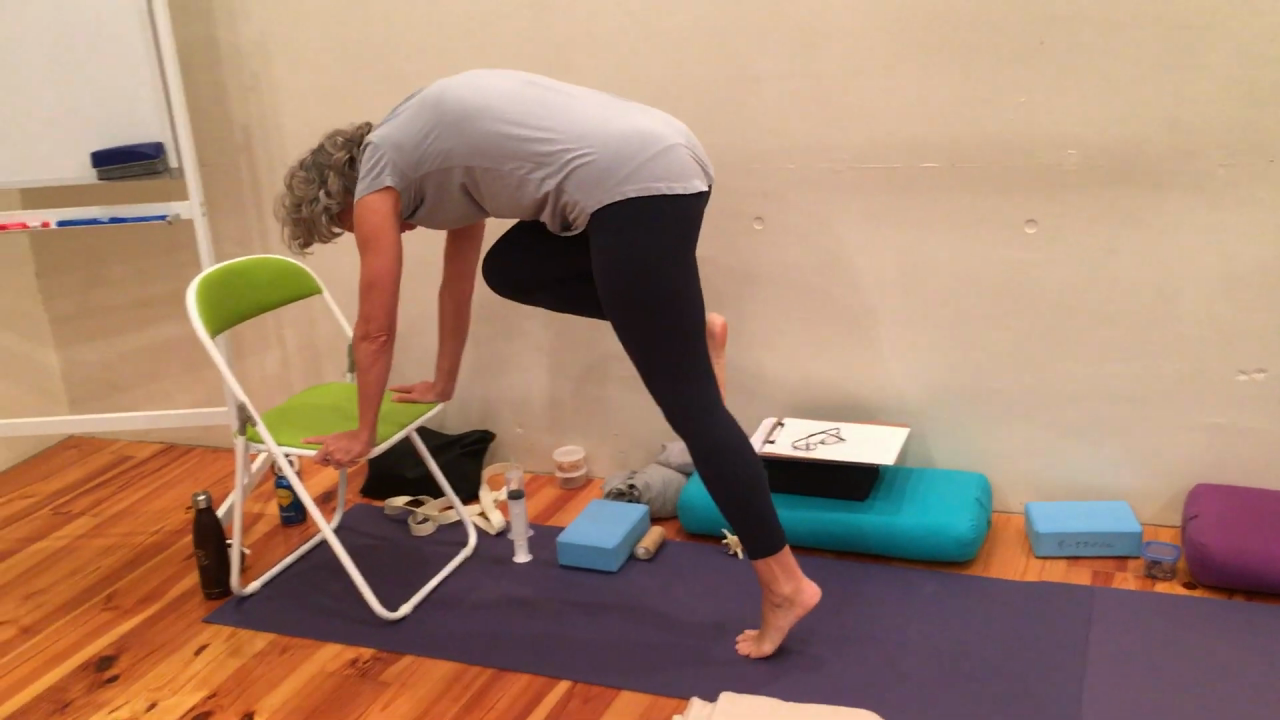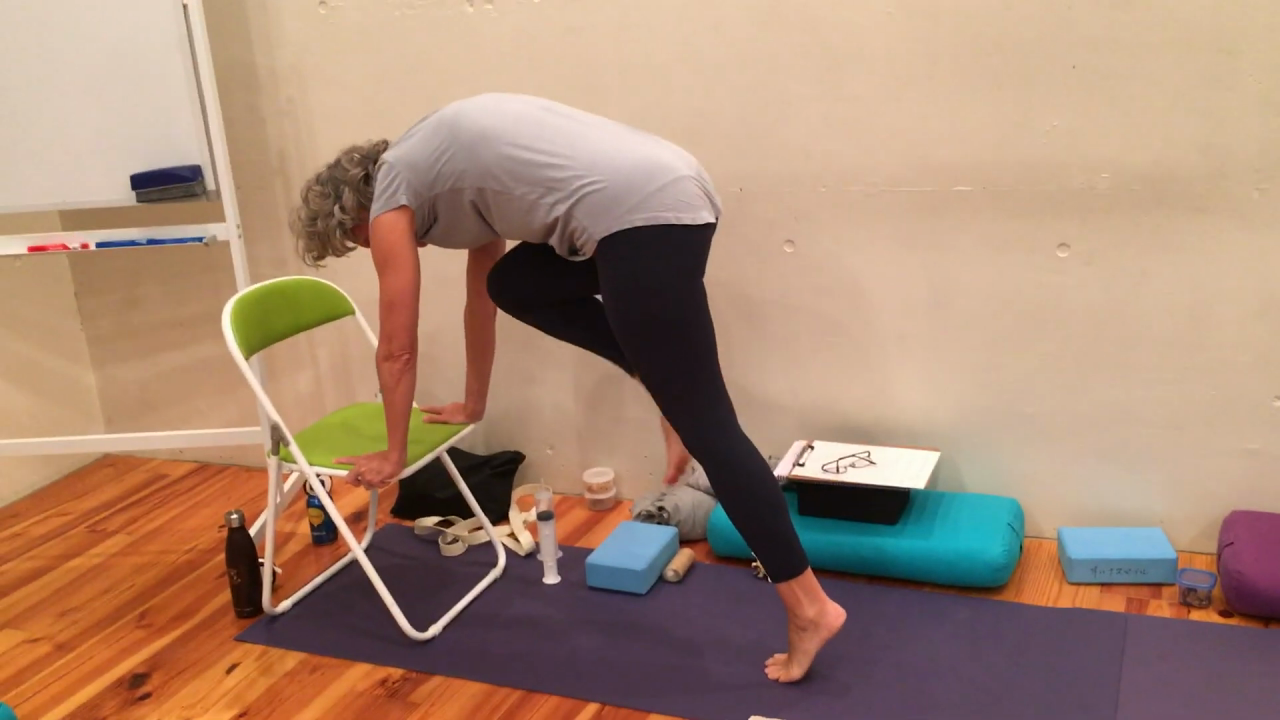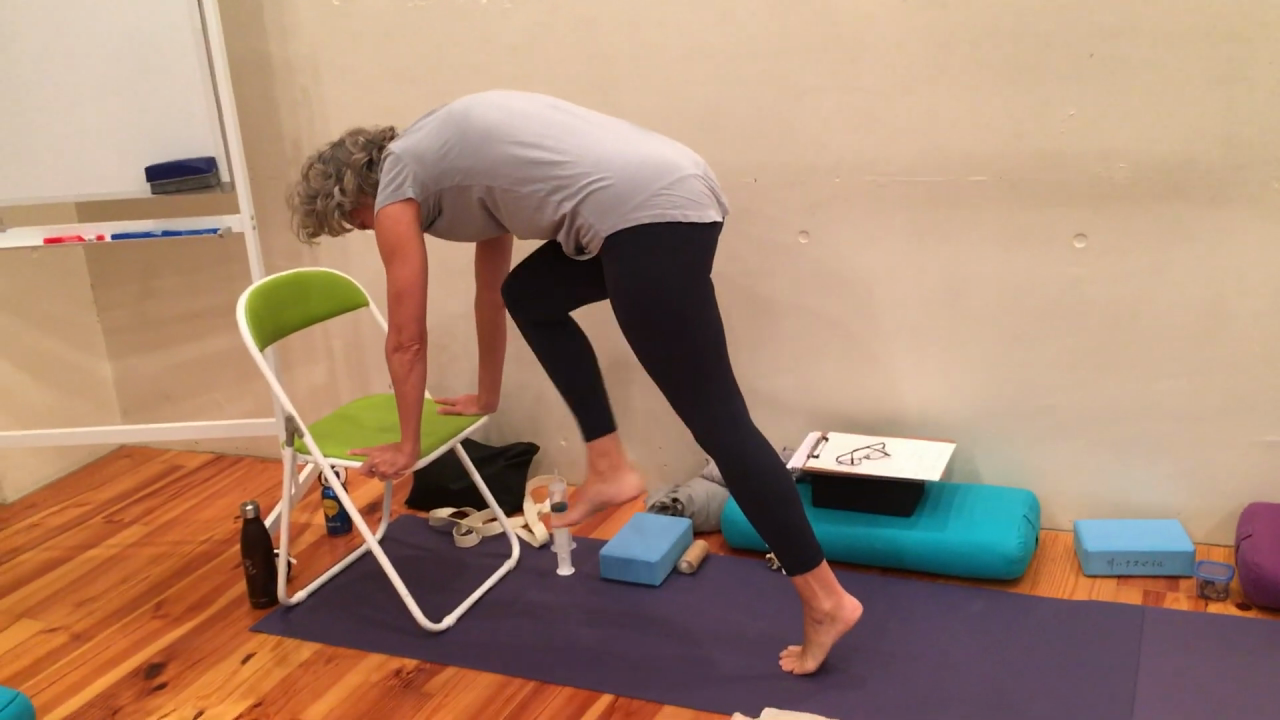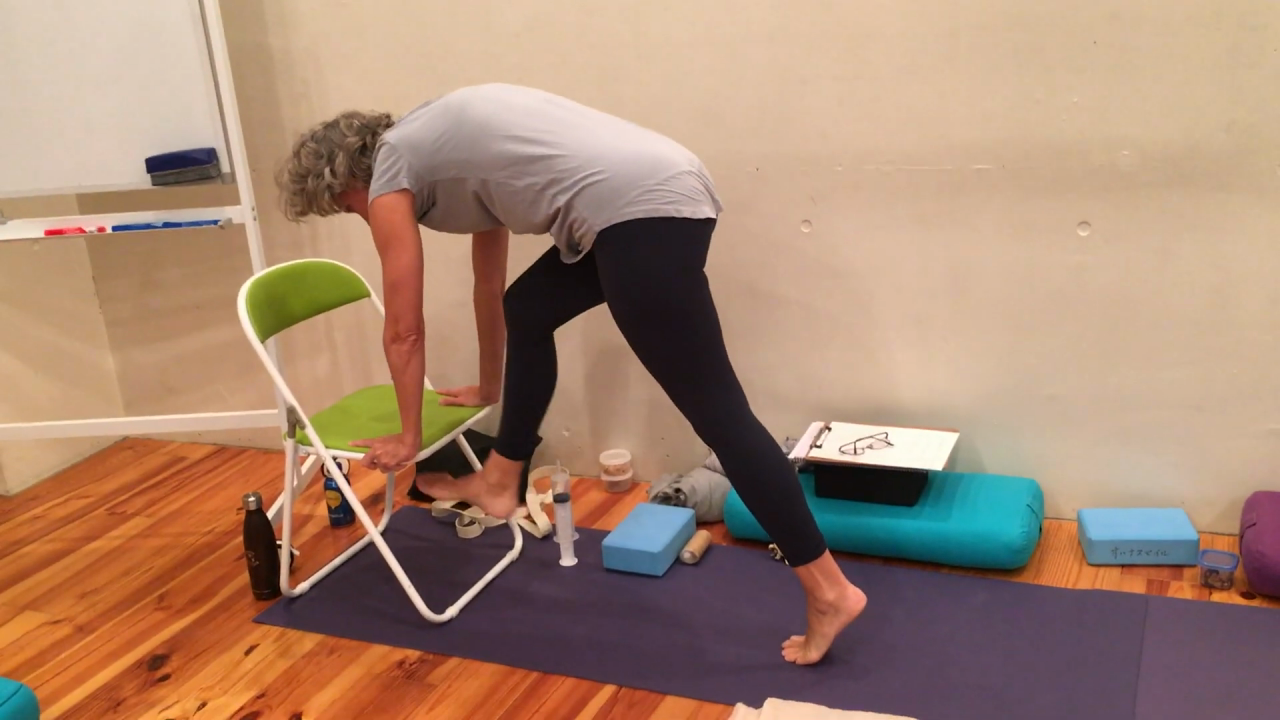
dt=0.4s
person 1, frame 1
left shoulder: (376, 179)
right shoulder: (425, 150)
left elbow: (375, 330)
right elbow: (457, 279)
left wrist: (362, 435)
right wrist: (442, 383)
left hip: (634, 185)
right hip: (662, 157)
left knee: (687, 401)
right knee: (509, 270)
left ankle: (785, 586)
right ankle: (687, 327)
person 1, frame 2
left shoulder: (391, 198)
right shoulder: (440, 166)
left elbow: (396, 350)
right elbow: (479, 299)
left wrist: (393, 455)
right wrist: (472, 405)
left hip: (641, 214)
right hip: (671, 187)
left knee: (703, 424)
right knee: (511, 284)
left ankle: (810, 608)
right ankle: (670, 376)
person 1, frame 3
left shoulder: (396, 188)
right shoulder: (444, 155)
left elbow: (406, 340)
right elbow: (489, 290)
left wrist: (407, 446)
right wrist: (486, 397)
left hip: (647, 214)
right hip: (675, 187)
left knee: (716, 421)
right knee: (527, 296)
left ankle: (826, 601)
right ankle: (610, 468)
person 1, frame 4
left shoulder: (390, 177)
right shoulder: (437, 145)
left elbow: (403, 331)
right elbow: (489, 285)
left wrist: (408, 438)
right wrist: (489, 386)
left hip: (639, 211)
right hip: (666, 184)
left knee: (716, 414)
right knee: (528, 309)
left ankle: (830, 592)
right ankle: (498, 483)
